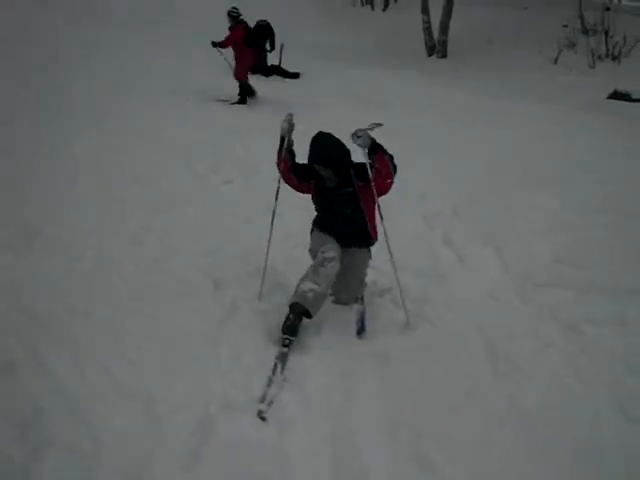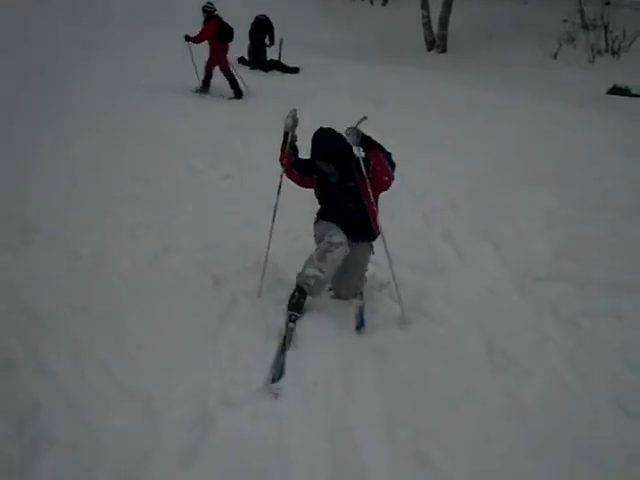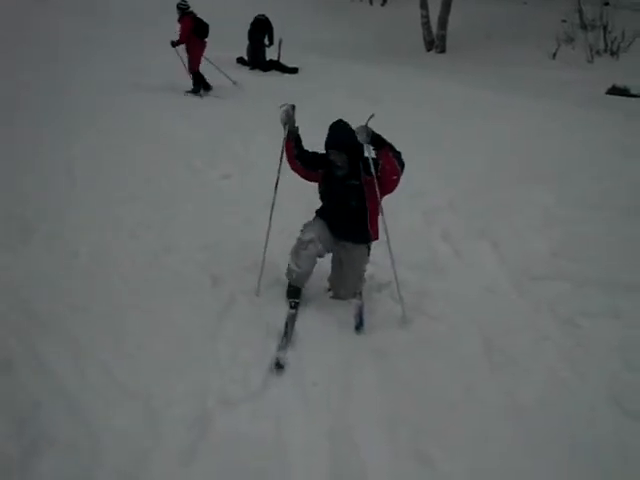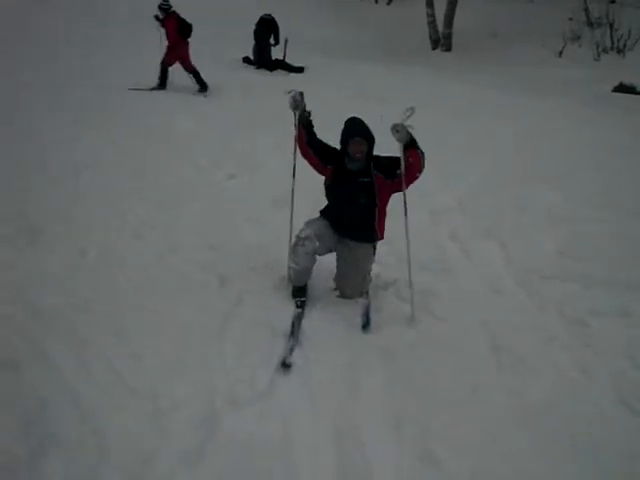
dt=0.3s
person 1, frame 1
left shoulder: (360, 176)
right shoulder: (315, 177)
left elbow: (386, 176)
right elbow: (289, 173)
left wrist: (372, 147)
right wrist: (286, 141)
left hip: (356, 243)
right hip: (325, 234)
left knee: (346, 298)
right knee: (329, 259)
left ankle: (351, 290)
right ankle: (299, 309)
person 1, frame 2
left shoulder: (362, 171)
right shoulder: (318, 172)
left elbow: (386, 174)
right elbow: (292, 167)
left wrist: (365, 143)
right wrist: (289, 136)
left hip: (359, 237)
right hip: (329, 226)
left knee: (345, 292)
right knee: (336, 244)
left ankle: (351, 285)
right ankle: (302, 290)
person 1, frame 3
left shoulder: (370, 171)
right shoulder: (325, 167)
left elbow: (394, 170)
right elbow: (299, 159)
left wrist: (376, 143)
right wrist: (291, 131)
left hip: (356, 240)
right hip: (328, 226)
left knee: (343, 293)
right knee: (308, 241)
left ankle: (348, 284)
right ankle: (295, 283)
person 1, frame 4
left shoulder: (382, 169)
right shoulder: (335, 162)
left elbow: (413, 168)
right elbow: (310, 146)
left wrist: (407, 143)
right wrist: (302, 117)
left hip: (361, 239)
right hip: (331, 226)
left knee: (350, 292)
right knee: (305, 240)
left ankle: (358, 276)
right ankle: (298, 283)
